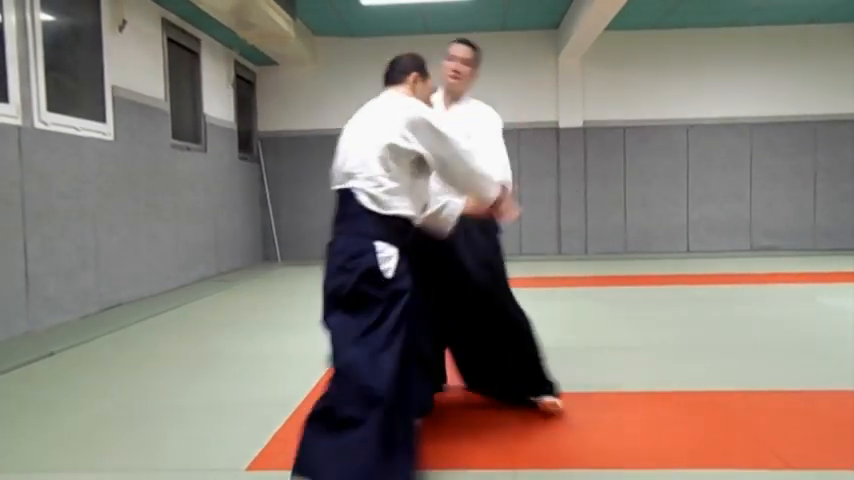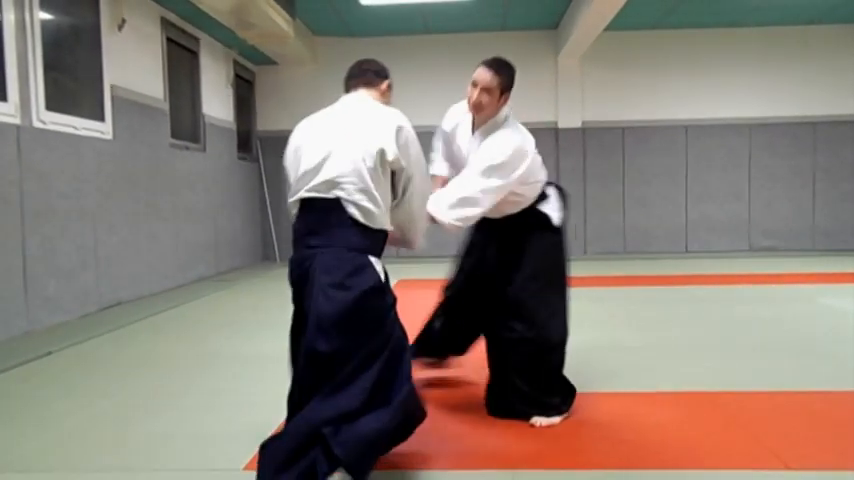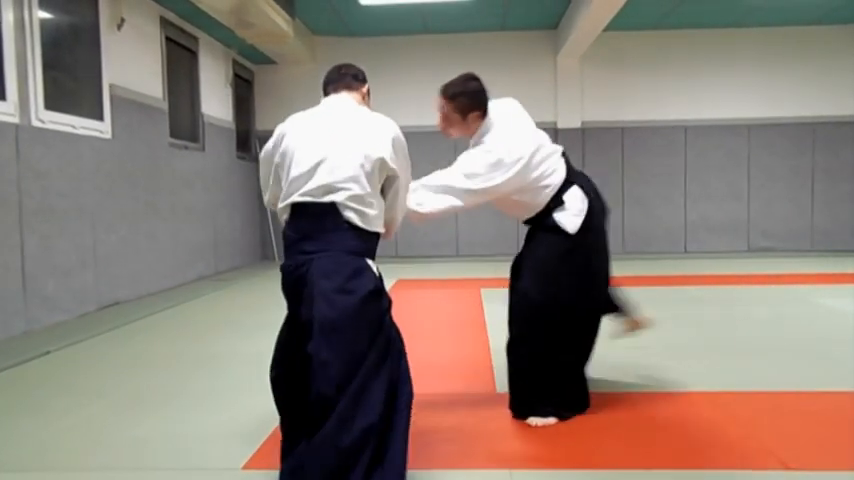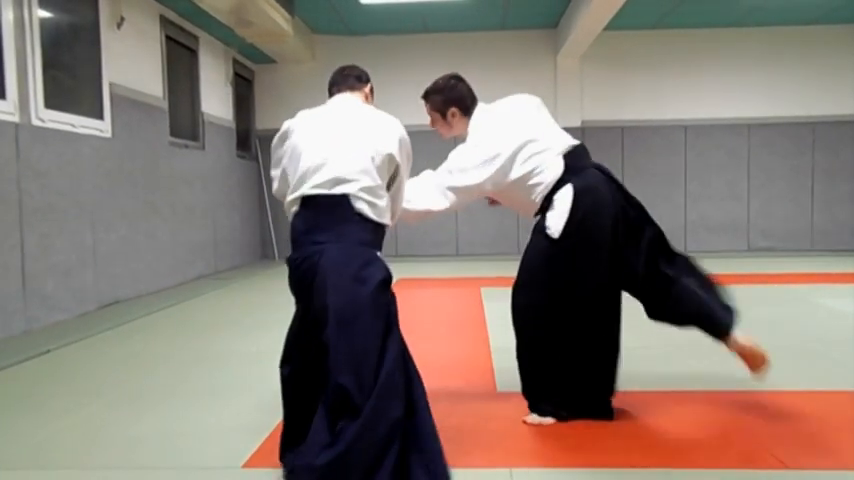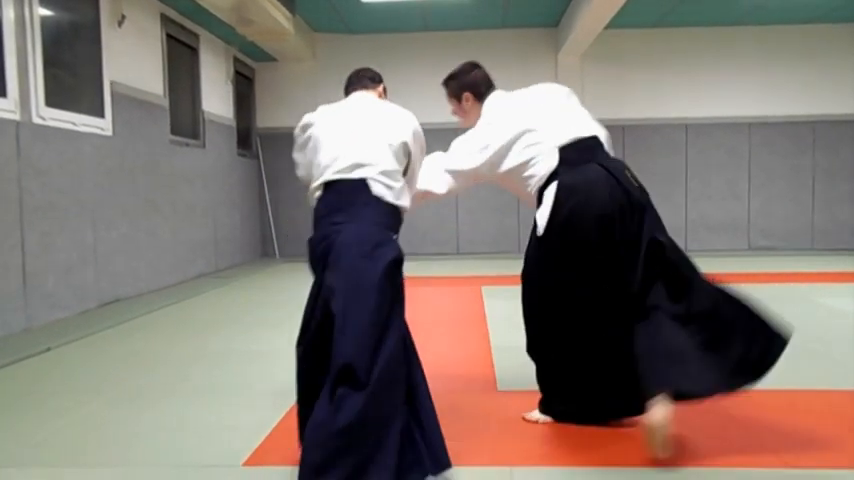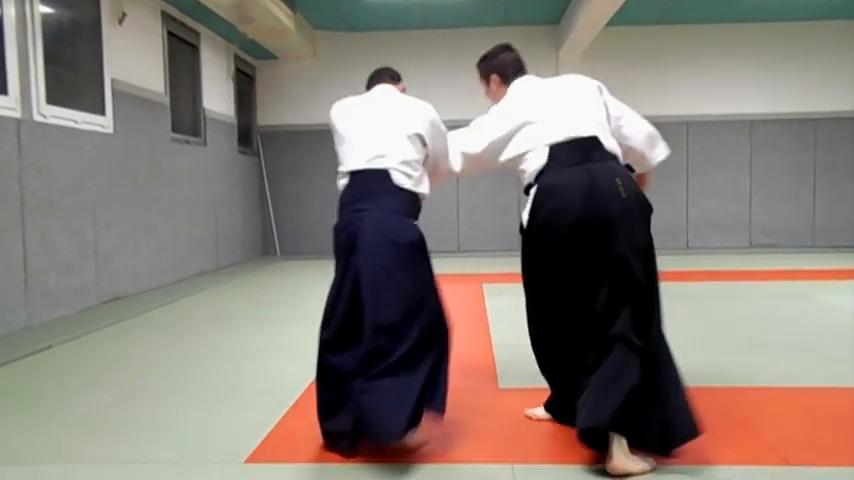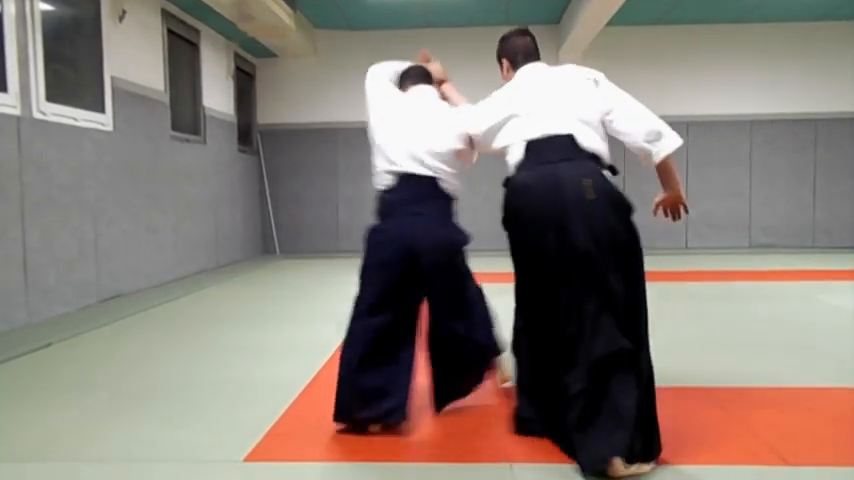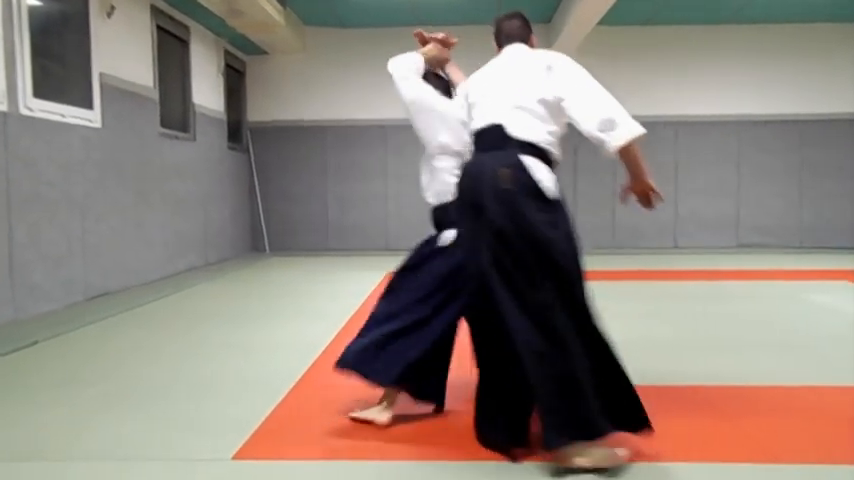
dt=0.2s
person 1, frame 1
left shoulder: (361, 119)
right shoulder: (409, 113)
right elbow: (457, 165)
left wrist: (455, 210)
right wrist: (494, 197)
left hip: (350, 244)
right hip: (372, 249)
left knee: (372, 352)
right knee: (371, 365)
person 1, frame 2
left shoulder: (308, 126)
right shoulder: (392, 123)
right elbow: (413, 201)
right wrist: (406, 236)
left hip: (307, 251)
right hip: (349, 258)
right knee: (344, 375)
person 1, frame 3
left shoulder: (289, 128)
right shoulder: (384, 130)
left elbow: (273, 197)
right elbow: (393, 212)
left hip: (298, 255)
right hip: (345, 260)
left knee: (301, 364)
right knee: (353, 377)
person 1, frame 4
left shoulder: (295, 126)
right shoulder: (389, 128)
left elbow: (281, 187)
right elbow: (394, 202)
left hip: (307, 246)
right hip: (354, 250)
left knee: (309, 357)
right knee: (366, 368)
person 1, frame 5
left shoulder: (316, 122)
right shoulder: (403, 119)
right elbow: (409, 184)
left hip: (328, 229)
right hip: (372, 233)
left knee: (325, 339)
right knee: (369, 346)
left ankle: (324, 444)
person 1, frame 6
left shoulder: (344, 110)
right shoulder: (422, 111)
right elbow: (440, 170)
left hip: (353, 217)
right hip: (394, 220)
left knee: (346, 321)
right knee: (414, 317)
left ankle: (348, 424)
right ankle: (391, 419)
person 1, frame 7
left shoulder: (384, 100)
right shoulder: (454, 118)
left elbow: (378, 71)
left wrist: (414, 72)
left hip: (394, 223)
right hip: (438, 224)
left knee: (377, 315)
right knee: (459, 303)
left ankle: (368, 410)
right ankle: (481, 371)
person 1, frame 8
left shoulder: (442, 116)
right shoulder: (468, 116)
left elbow: (400, 69)
left wrist: (426, 55)
right wrist: (442, 63)
left hip: (457, 233)
left knee: (410, 304)
left ankle: (392, 398)
person 2, frame 1
left shoulder: (482, 117)
left elbow: (493, 170)
left hip: (472, 218)
left knee: (485, 298)
right knee: (422, 302)
left ankle: (530, 385)
person 2, frame 2
left shoulder: (509, 143)
right shoulder: (459, 117)
left elbow: (468, 197)
right elbow: (443, 147)
right wrist: (441, 176)
left hip: (534, 221)
right hip: (496, 221)
left knee: (528, 305)
right knee: (467, 289)
left ankle: (546, 399)
right ankle: (437, 349)
person 2, frame 3
left shoulder: (498, 152)
right shoulder: (502, 109)
left elbow: (435, 194)
left hip: (568, 214)
right hip: (567, 206)
left knee: (538, 301)
left ankle: (549, 400)
right ankle: (623, 315)
person 2, frame 4
left shoulder: (480, 150)
right shoulder: (517, 105)
left elbow: (428, 193)
left hip: (578, 208)
right hip: (602, 188)
left knee: (539, 302)
right knee: (654, 269)
left ankle: (554, 402)
right ankle: (731, 336)
person 2, frame 5
left shoulder: (485, 136)
right shoulder: (550, 95)
left elbow: (436, 175)
left hip: (572, 201)
right hip: (617, 185)
left knee: (551, 305)
right knee: (653, 289)
left ankle: (562, 402)
right ankle: (659, 399)
person 2, frame 6
left shoulder: (502, 116)
right shoulder: (581, 84)
left elbow: (452, 153)
right elbow: (643, 137)
right wrist: (638, 185)
left hip: (556, 198)
right hip: (612, 187)
left knee: (557, 308)
right knee: (625, 311)
left ankle: (569, 404)
right ankle: (618, 439)
person 2, frame 7
left shoulder: (500, 101)
right shoulder: (586, 77)
left elbow: (463, 125)
right elbow: (648, 131)
left wrist: (445, 86)
right wrist: (671, 188)
left hip: (529, 193)
right hip: (586, 190)
left knee: (545, 304)
right knee: (611, 313)
left ankle: (541, 413)
person 2, frame 8
left shoulder: (480, 80)
right shoulder: (550, 63)
right elbow: (606, 119)
right wrist: (639, 176)
left hip: (479, 180)
right hip: (520, 180)
left knee: (503, 304)
right knee: (552, 300)
left ankle: (501, 425)
right ankle: (575, 437)
